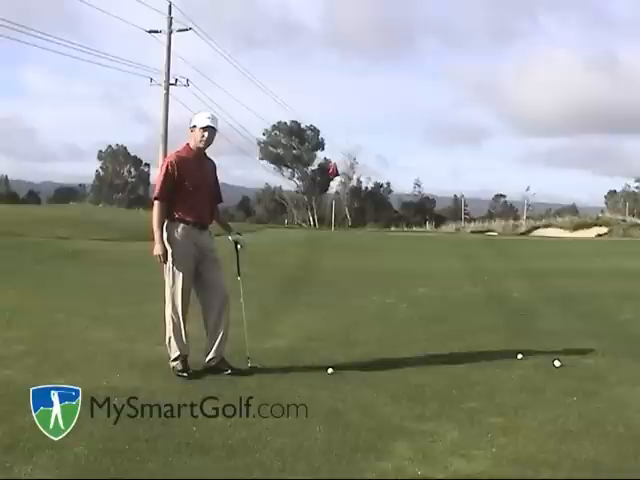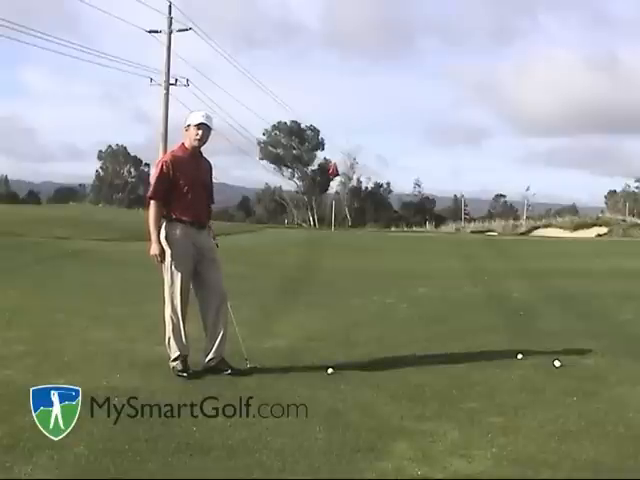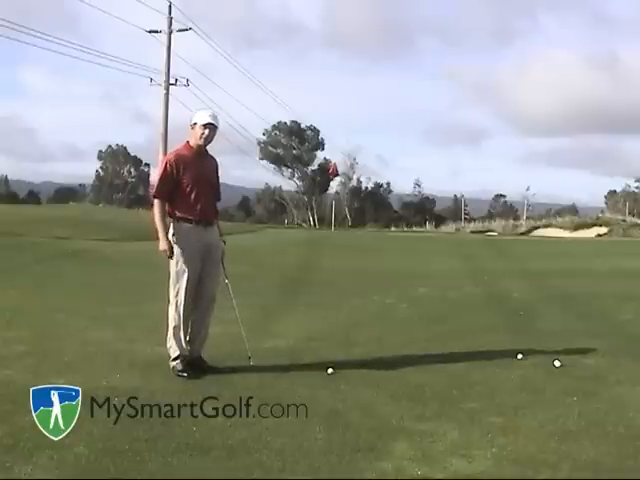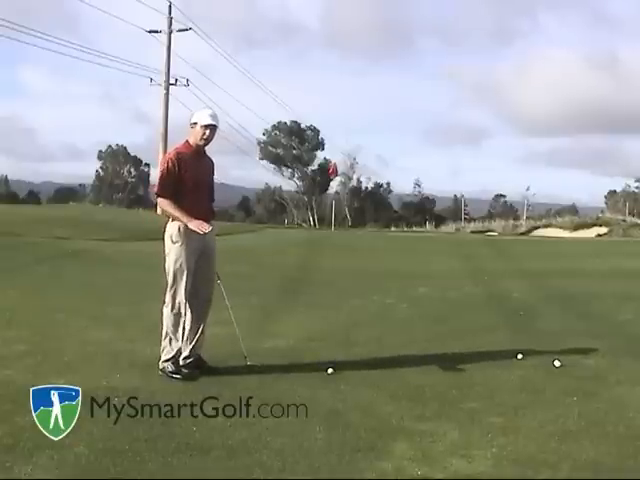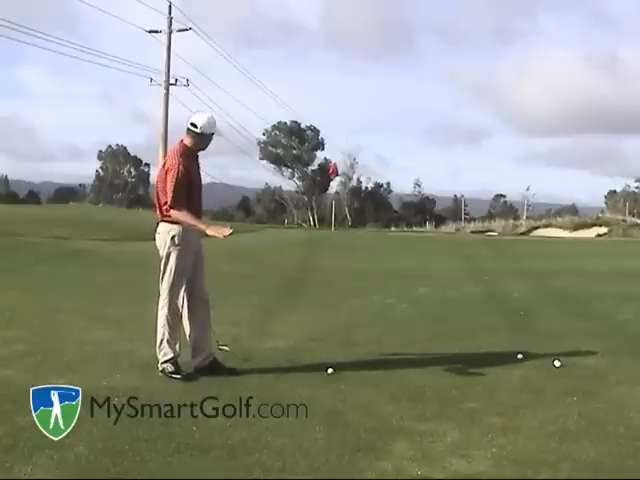
dt=1s
person 1, frame 1
left shoulder: (210, 166)
right shoulder: (174, 161)
right elbow: (159, 202)
left wrist: (229, 231)
right wrist: (158, 240)
left hip: (204, 236)
right hip: (180, 234)
left knee: (218, 296)
right knee: (178, 299)
left ankle: (215, 357)
right ankle: (179, 357)
person 1, frame 2
left shoulder: (206, 165)
right shoulder: (170, 161)
right elbow: (155, 202)
left wrist: (211, 234)
right wrist: (155, 240)
left hip: (203, 235)
right hip: (178, 234)
left knee: (216, 296)
right knee: (177, 299)
left ankle: (214, 357)
right ankle: (178, 357)
person 1, frame 3
left shoulder: (212, 163)
right shoulder: (174, 159)
right elbow: (159, 200)
left wrist: (220, 235)
right wrist: (163, 236)
left hip: (210, 233)
right hip: (184, 232)
left knee: (206, 298)
right knee: (182, 298)
left ankle: (194, 353)
right ankle: (178, 356)
person 1, frame 4
left shoulder: (208, 162)
right shoulder: (175, 158)
right elbow: (162, 199)
right wrist: (189, 221)
left hip: (205, 233)
right hip: (181, 232)
left knee: (202, 298)
right knee: (177, 297)
left ankle: (190, 355)
right ankle: (169, 359)
person 1, frame 5
left shoulder: (188, 157)
right shoulder: (179, 163)
right elbow: (175, 210)
right wrist: (206, 227)
left hip: (189, 234)
right hip: (176, 234)
left knee: (198, 298)
right knee: (172, 298)
left ankle: (203, 359)
right ankle: (167, 359)
